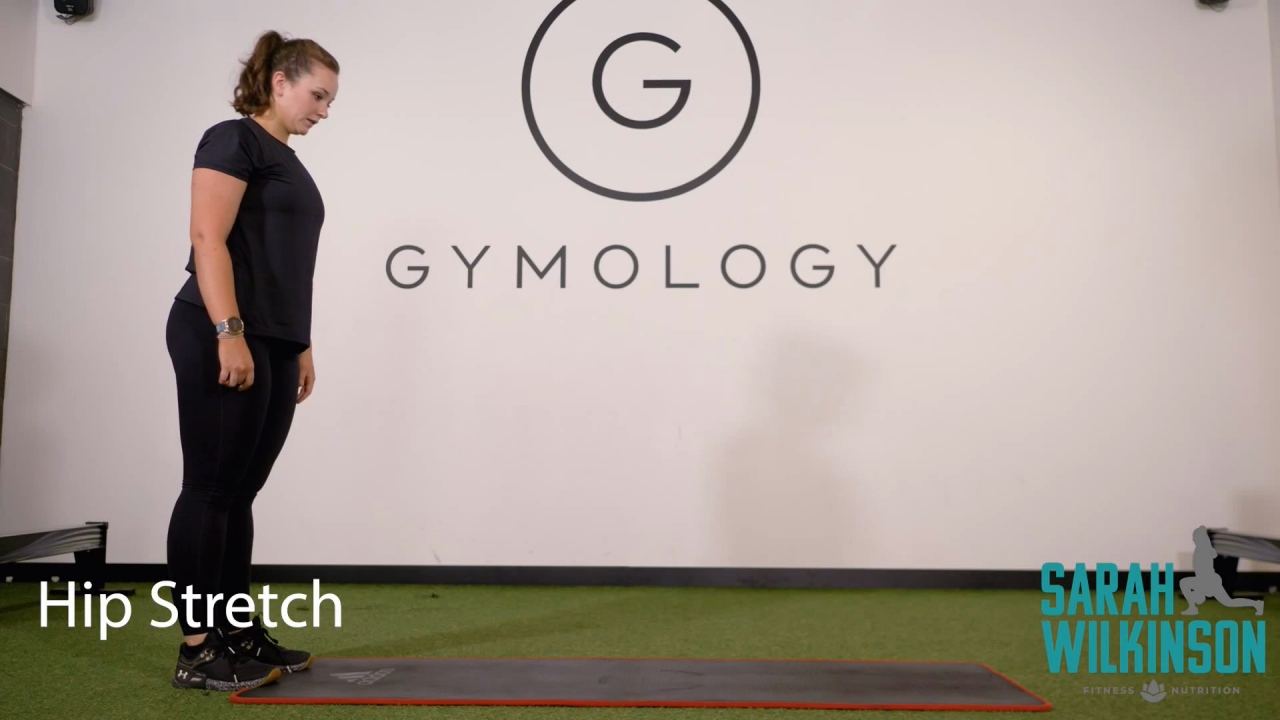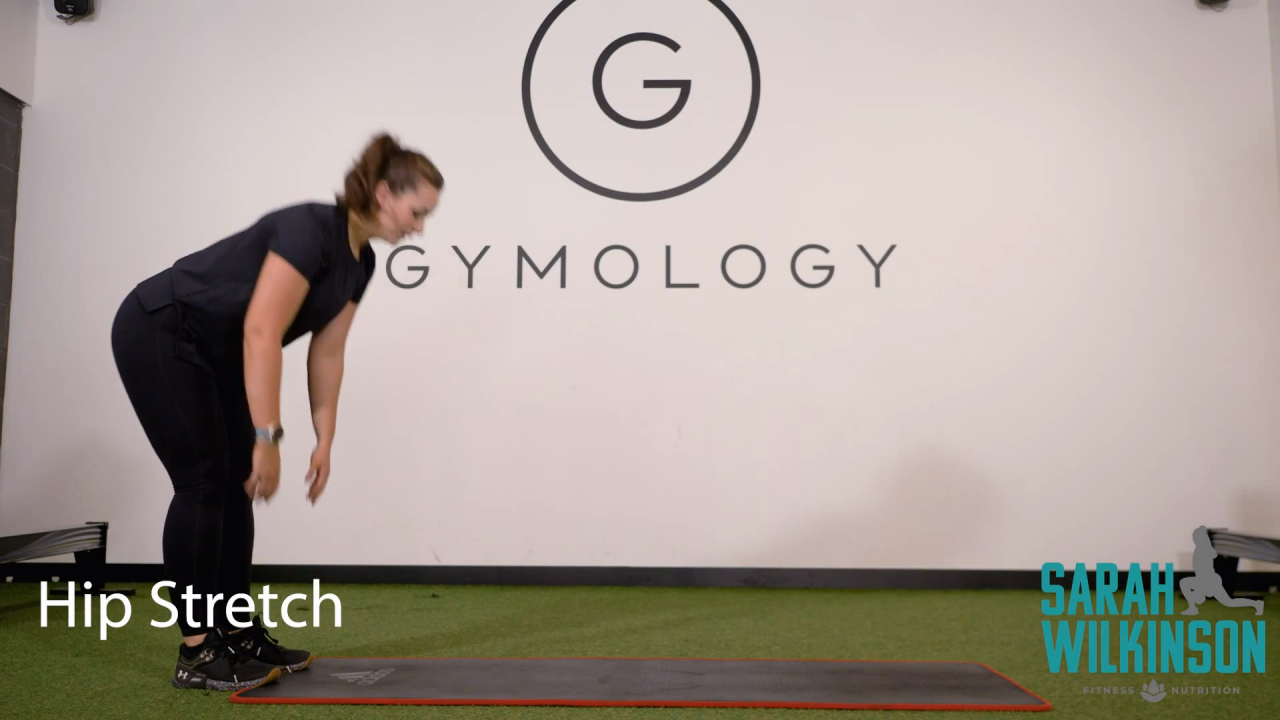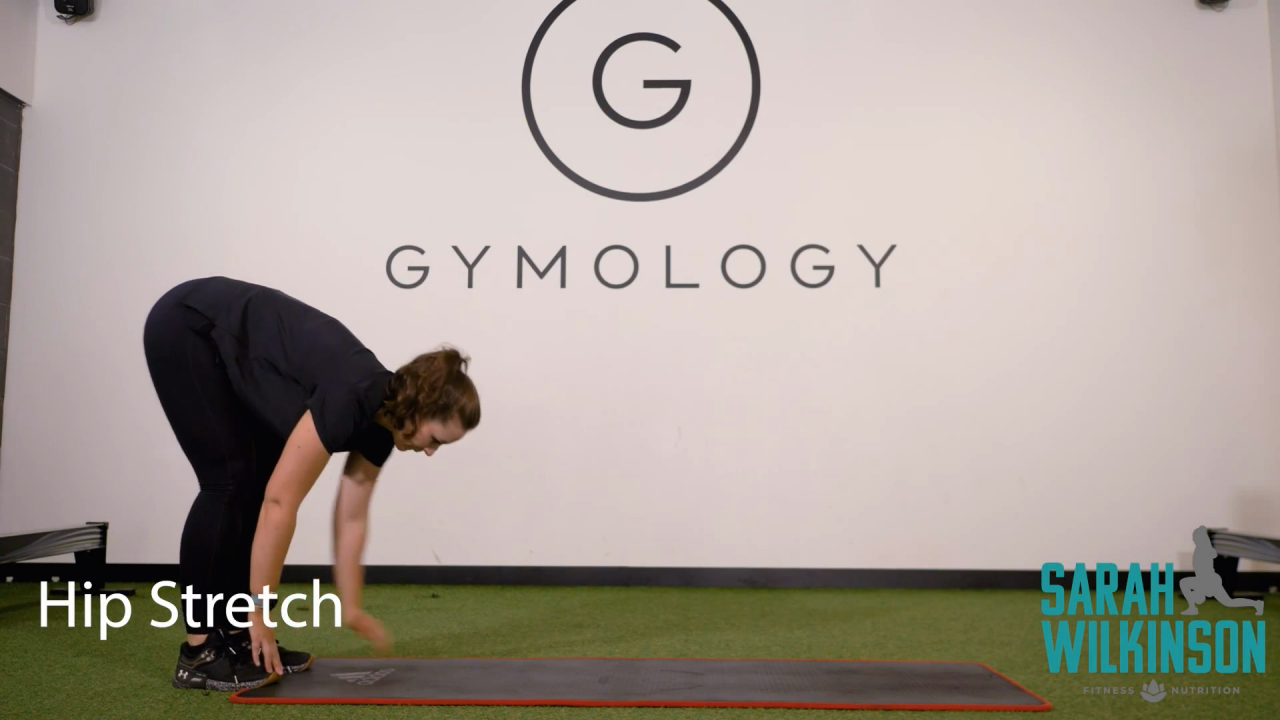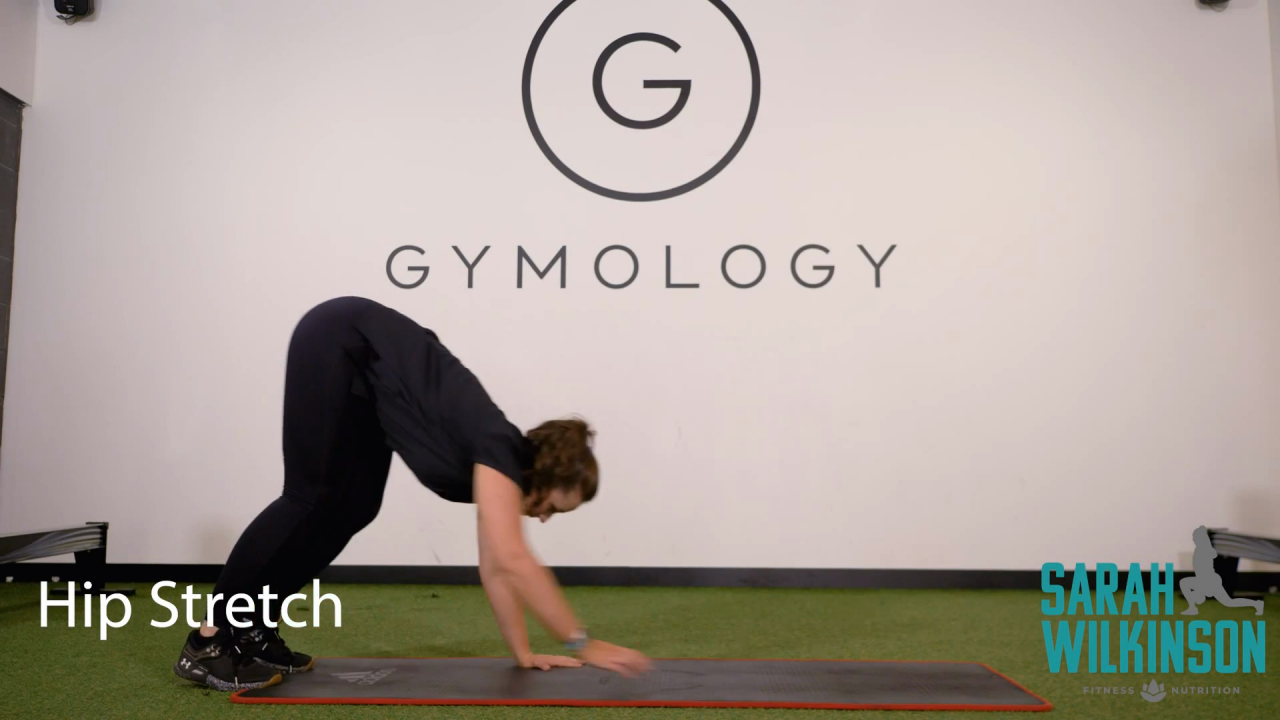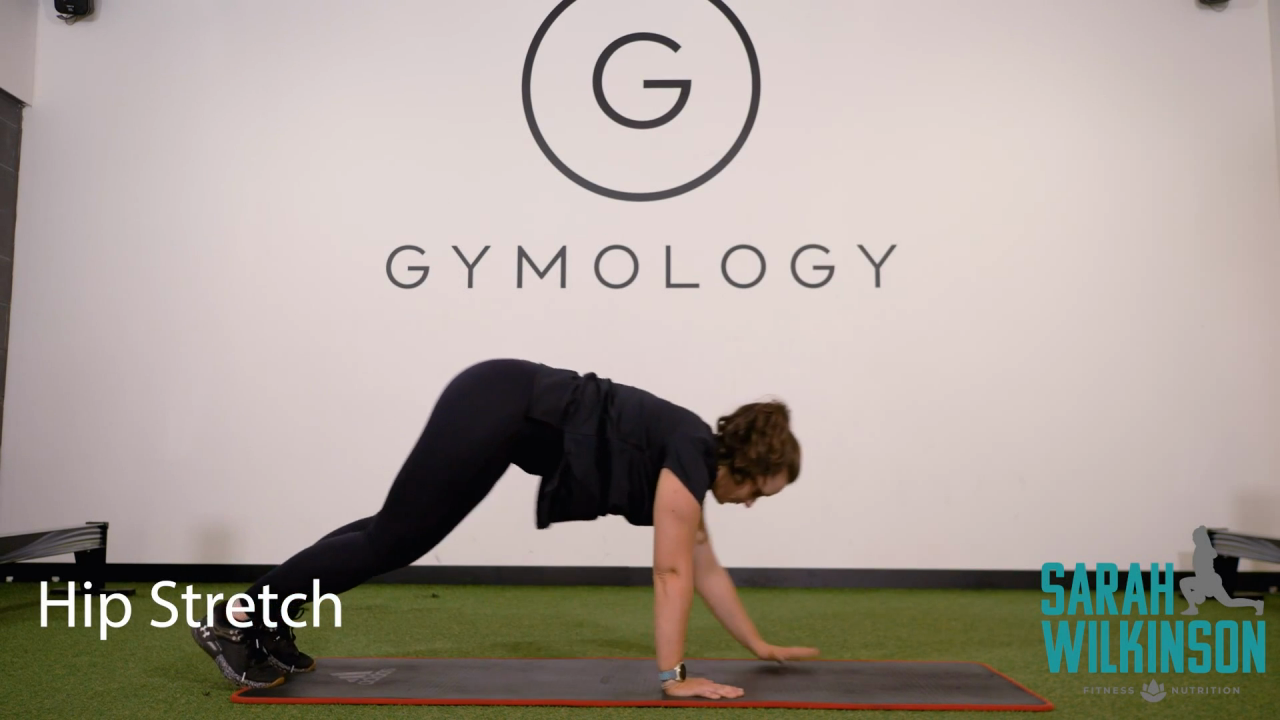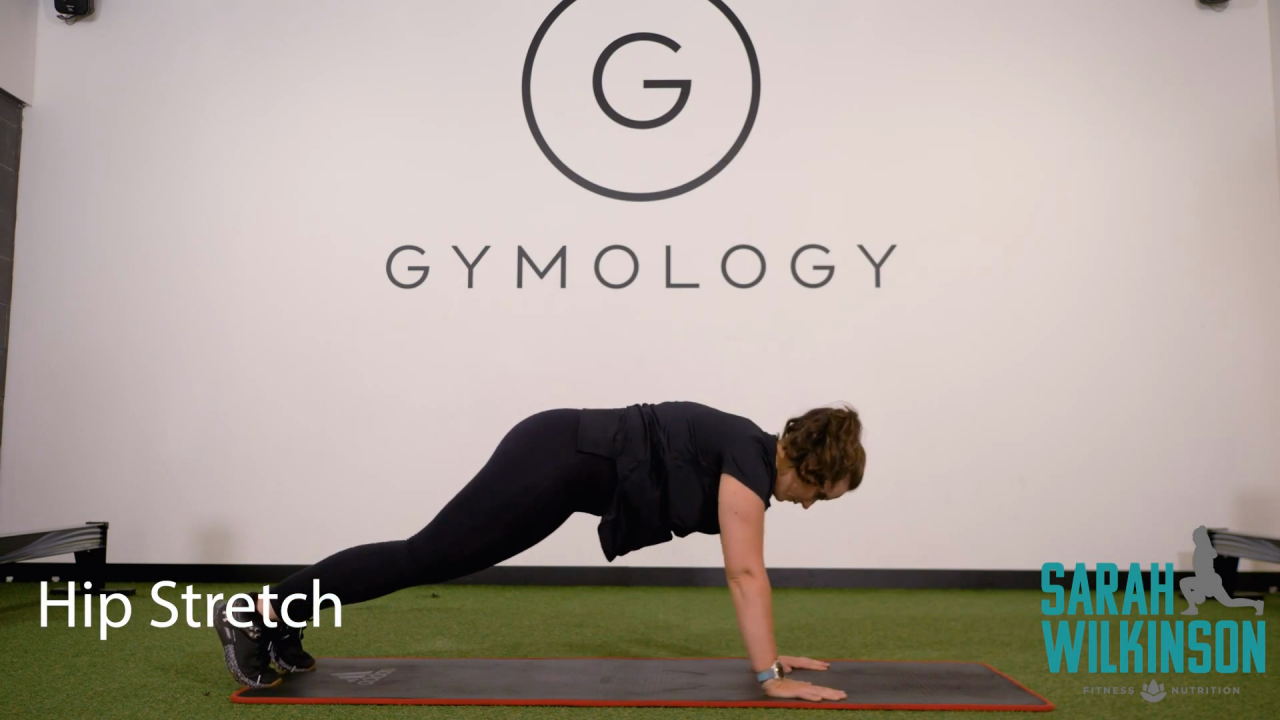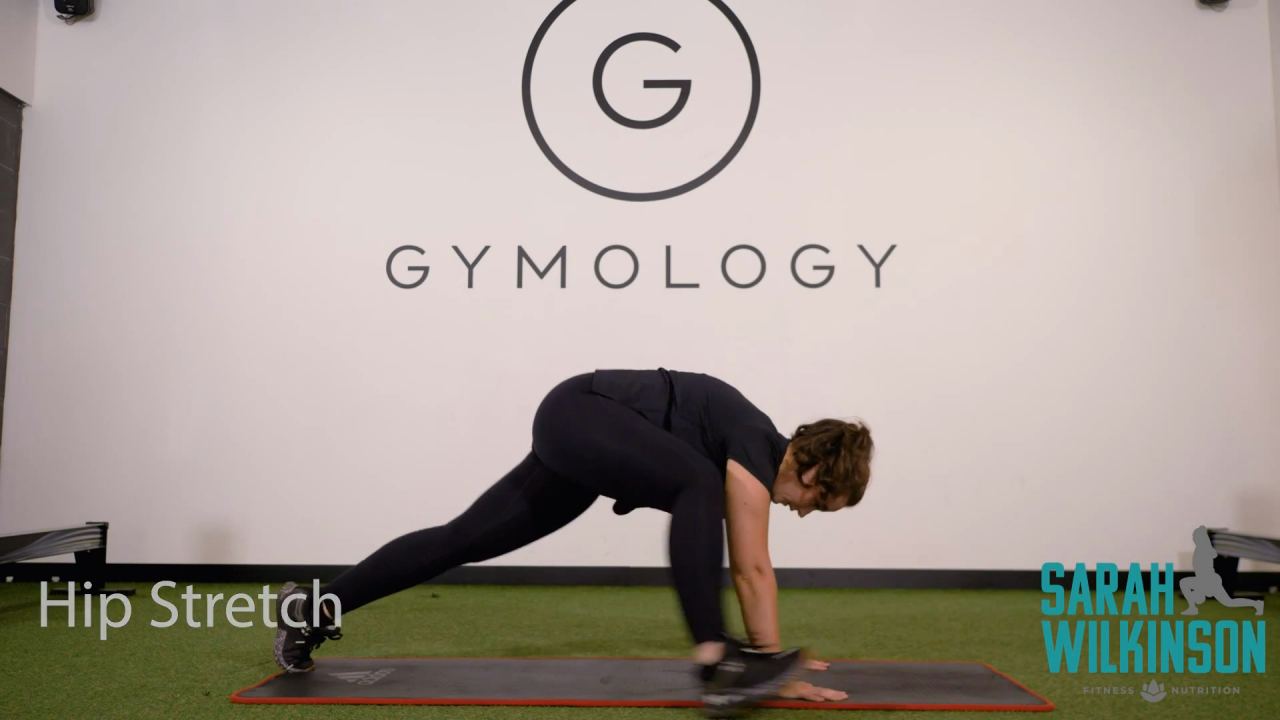
dt=0.7s
person 1, frame 1
left shoulder: (285, 161)
right shoulder: (233, 141)
right elbow: (208, 241)
left wrist: (301, 347)
right wrist: (228, 332)
left hip: (273, 346)
right hip: (223, 340)
left knee: (239, 492)
right knee: (211, 489)
left ankle: (236, 633)
right ankle: (196, 650)
person 1, frame 2
left shoulder: (359, 260)
right shoulder: (312, 229)
left elbow: (327, 355)
right elbow: (259, 334)
left wrist: (324, 442)
right wrist: (267, 441)
left hip: (210, 351)
right hip: (157, 332)
left knee: (235, 485)
right knee: (201, 480)
left ankle: (235, 633)
right ankle: (197, 651)
person 1, frame 3
left shoulder: (382, 422)
right shoulder: (351, 398)
left elbow: (352, 516)
right elbow: (280, 503)
left wrist: (351, 608)
right wrist: (260, 610)
left hip: (228, 351)
right hip: (186, 326)
left knee: (262, 480)
right knee: (231, 480)
left ankle: (235, 634)
right ankle: (200, 649)
person 1, frame 4
left shoulder: (490, 467)
right shoulder: (497, 453)
left elbow: (497, 569)
right elbow: (513, 563)
left wrist: (521, 652)
right wrist: (583, 643)
left hip: (363, 376)
right hip: (342, 343)
left knee: (353, 509)
right knee: (311, 498)
left ankle: (253, 632)
right ankle: (208, 639)
person 1, frame 5
left shoulder: (688, 463)
right shoulder: (692, 452)
left elbow: (702, 562)
right elbow: (673, 571)
left wrist: (757, 643)
right wrist: (673, 676)
left hip: (509, 413)
right hip: (501, 408)
left knee: (402, 533)
right knee: (396, 535)
left ankle: (268, 622)
right ankle: (233, 620)
person 1, frame 6
left shoulder: (750, 468)
right shoulder: (749, 459)
left elbow: (742, 571)
right elbow: (746, 575)
left wrist: (770, 653)
right wrist: (771, 677)
left hip: (567, 468)
right hip: (558, 459)
left knee: (437, 561)
right knee: (425, 557)
left ankle: (282, 618)
right ankle: (256, 613)
person 1, frame 7
left shoulder: (763, 463)
right shoulder: (757, 451)
left elbow: (747, 566)
right elbow: (753, 569)
left wrist: (766, 643)
left hip: (580, 434)
right hip: (579, 409)
left knee: (464, 540)
right knee: (698, 488)
left ankle: (311, 611)
right ankle: (716, 665)
